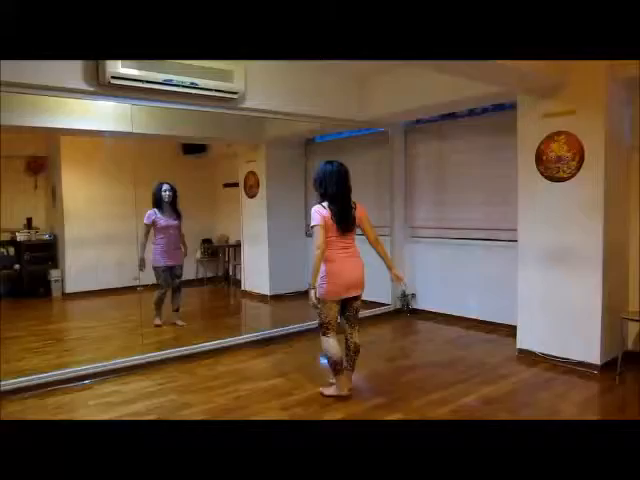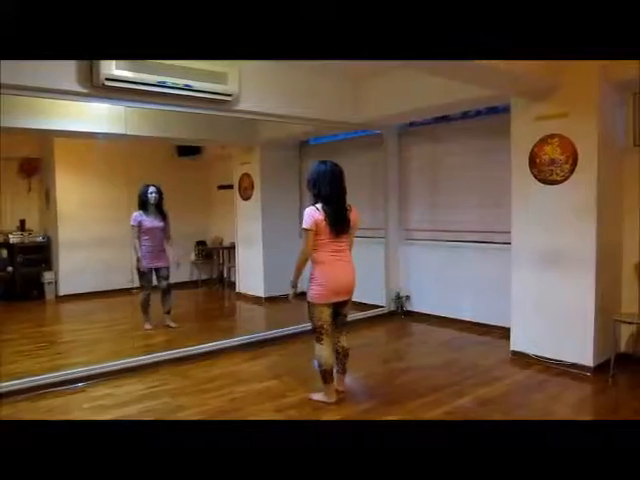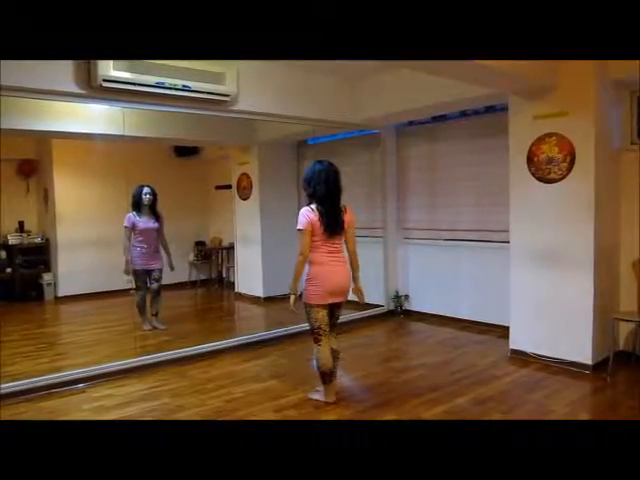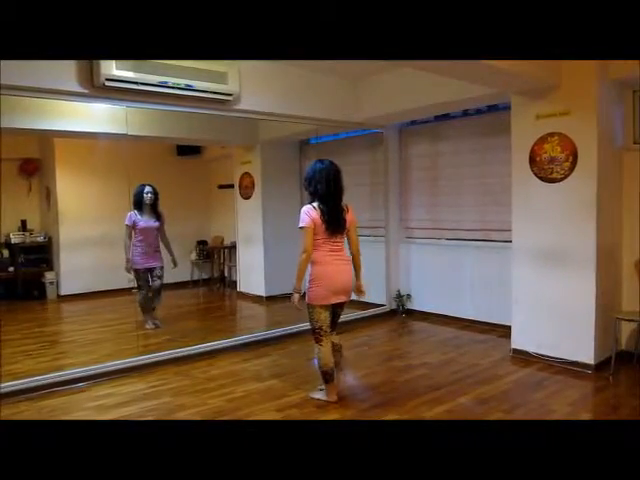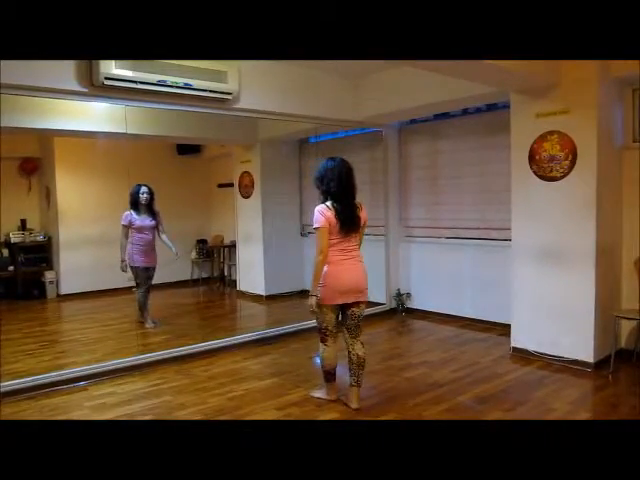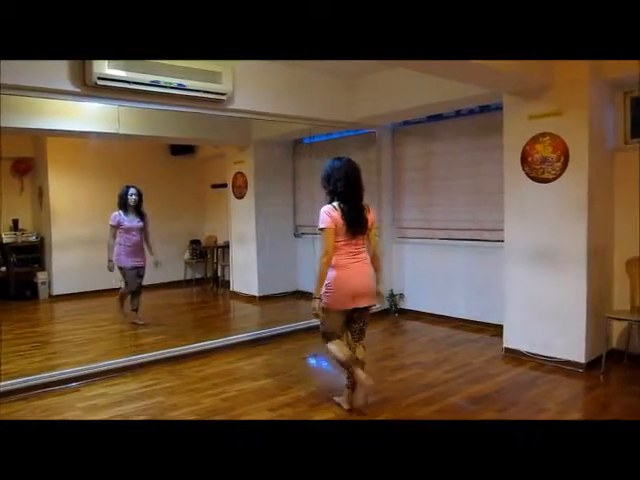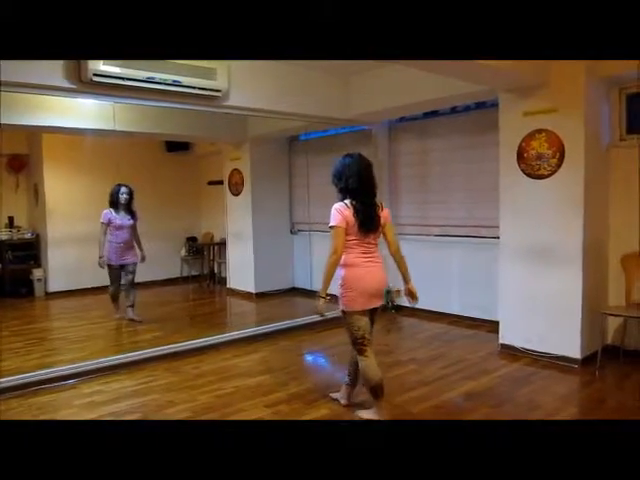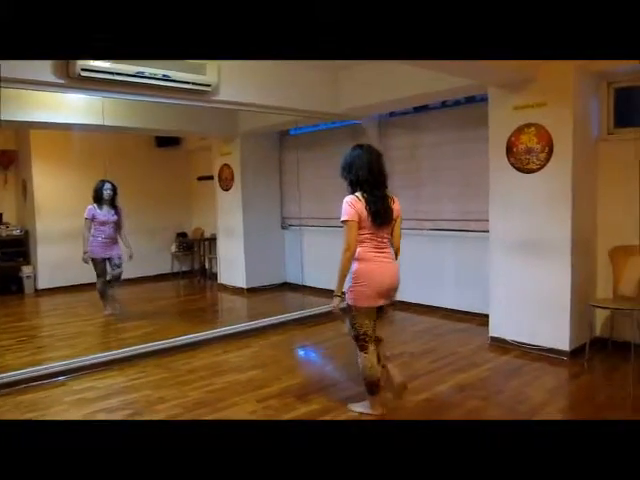
dt=0.4s
person 1, frame 1
left shoulder: (320, 210)
right shoulder: (357, 209)
left elbow: (320, 249)
right elbow: (375, 241)
left wrist: (313, 284)
right wrist: (391, 267)
left hip: (333, 276)
right hip: (355, 273)
left knee: (327, 332)
right knee: (352, 328)
left ankle: (341, 385)
right ankle: (345, 379)
person 1, frame 2
left shoulder: (313, 213)
right shoulder: (350, 212)
left elbow: (306, 253)
right elbow: (348, 246)
left wrist: (294, 282)
left hip: (324, 279)
right hip: (347, 276)
left knee: (322, 337)
right knee: (339, 332)
left ankle: (329, 392)
right ankle: (340, 382)
person 1, frame 3
left shoulder: (308, 213)
right shoulder: (345, 213)
left elbow: (303, 255)
right elbow: (352, 250)
left wrist: (293, 289)
right wrist: (356, 282)
left hip: (319, 280)
right hip: (342, 278)
left knee: (320, 338)
right knee: (330, 334)
left ankle: (328, 392)
right ankle: (330, 385)
person 1, frame 4
left shoulder: (309, 211)
right shoulder: (346, 211)
left elbow: (306, 252)
right elbow: (355, 250)
left wrist: (297, 288)
right wrist: (357, 279)
left hip: (322, 279)
right hip: (344, 277)
left knee: (321, 338)
right knee: (330, 331)
left ankle: (330, 391)
right ankle: (335, 382)
person 1, frame 5
left shoulder: (323, 211)
right shoulder: (359, 210)
left elbow: (322, 253)
left wrist: (313, 291)
left hip: (333, 279)
right hip: (357, 277)
left knee: (328, 338)
right knee: (355, 338)
left ankle: (330, 390)
right ankle: (354, 395)
person 1, frame 6
left shoulder: (329, 212)
right shoulder: (367, 211)
left elbow: (327, 255)
right elbow: (373, 251)
left wrist: (317, 293)
right wrist: (376, 282)
left hip: (341, 281)
right hip: (365, 280)
left knee: (331, 337)
right knee: (356, 340)
left ankle: (359, 376)
right ankle: (348, 396)
person 1, frame 7
left shoulder: (341, 209)
right shoulder: (380, 209)
left elbow: (336, 254)
right elbow: (395, 249)
left wrist: (323, 292)
right wrist: (407, 282)
left hip: (355, 281)
right hip: (377, 278)
left knee: (362, 345)
right knee: (360, 340)
left ankle: (379, 409)
right ankle: (346, 393)
person 1, frame 8
left shoulder: (352, 202)
right shoulder: (392, 202)
left elbow: (349, 249)
right elbow: (396, 246)
left wrist: (338, 291)
left hip: (365, 276)
right hip: (389, 274)
left knee: (364, 342)
right knee: (367, 334)
left ankle: (373, 403)
right ankle: (391, 375)
person 2, frame 1
left shoulder: (176, 213)
right shoulder: (152, 214)
right elbow: (145, 236)
left wrist: (185, 248)
right wrist: (141, 256)
left hip: (176, 255)
right hip: (160, 256)
left knee: (177, 286)
right knee: (163, 288)
left ankle: (176, 317)
right ankle: (158, 315)
person 2, frame 2
left shoulder: (163, 215)
right shoulder: (137, 216)
left elbow: (167, 237)
right elbow: (135, 239)
left wrist: (172, 254)
right wrist: (139, 258)
left hip: (161, 257)
right hip: (145, 257)
left knee: (166, 287)
right knee: (146, 290)
left ankle: (168, 318)
right ankle: (146, 320)
person 2, frame 3
left shoulder: (157, 216)
right shoulder: (131, 217)
left elbow: (162, 238)
right elbow: (127, 240)
left wrist: (169, 257)
right wrist: (127, 261)
left hip: (155, 257)
right hip: (139, 258)
left knee: (156, 289)
right knee: (141, 291)
left ankle: (154, 319)
right ankle: (144, 320)
person 2, frame 4
left shoulder: (158, 215)
right shoulder: (132, 216)
left elbow: (163, 236)
right elbow: (128, 239)
left wrist: (172, 254)
right wrist: (128, 259)
left hip: (155, 256)
right hip: (139, 257)
left knee: (158, 287)
right knee: (143, 289)
left ankle: (151, 314)
right ankle: (146, 319)
person 2, frame 5
left shoulder: (155, 214)
right shoulder: (129, 215)
left elbow: (162, 234)
right elbow: (124, 238)
left wrist: (172, 248)
right wrist: (123, 259)
left hip: (151, 255)
right hip: (136, 255)
left knee: (147, 286)
right knee: (142, 287)
left ankle: (142, 315)
right ankle: (145, 317)
person 2, frame 6
left shoulder: (142, 216)
right shoulder: (117, 216)
left elbow: (146, 237)
right elbow: (112, 238)
left wrist: (153, 255)
right wrist: (110, 259)
left hip: (139, 256)
right hip: (124, 256)
left knee: (138, 286)
right knee: (131, 286)
left ankle: (135, 315)
right ankle: (120, 301)
person 2, frame 7
left shoulder: (132, 214)
right shoulder: (107, 214)
right elbow: (103, 235)
left wrist: (141, 250)
right wrist: (101, 255)
left hip: (129, 252)
right hip: (113, 252)
left knee: (130, 281)
right knee: (115, 283)
left ankle: (130, 312)
right ankle: (117, 310)
person 2, frame 8
left shoulder: (117, 209)
right shoulder: (92, 209)
left elbow: (120, 229)
right elbow: (87, 231)
left wrist: (128, 247)
right wrist: (85, 251)
left hip: (113, 246)
right hip: (97, 247)
left knee: (118, 273)
right knee: (101, 277)
left ankle: (109, 292)
right ankle: (106, 305)
